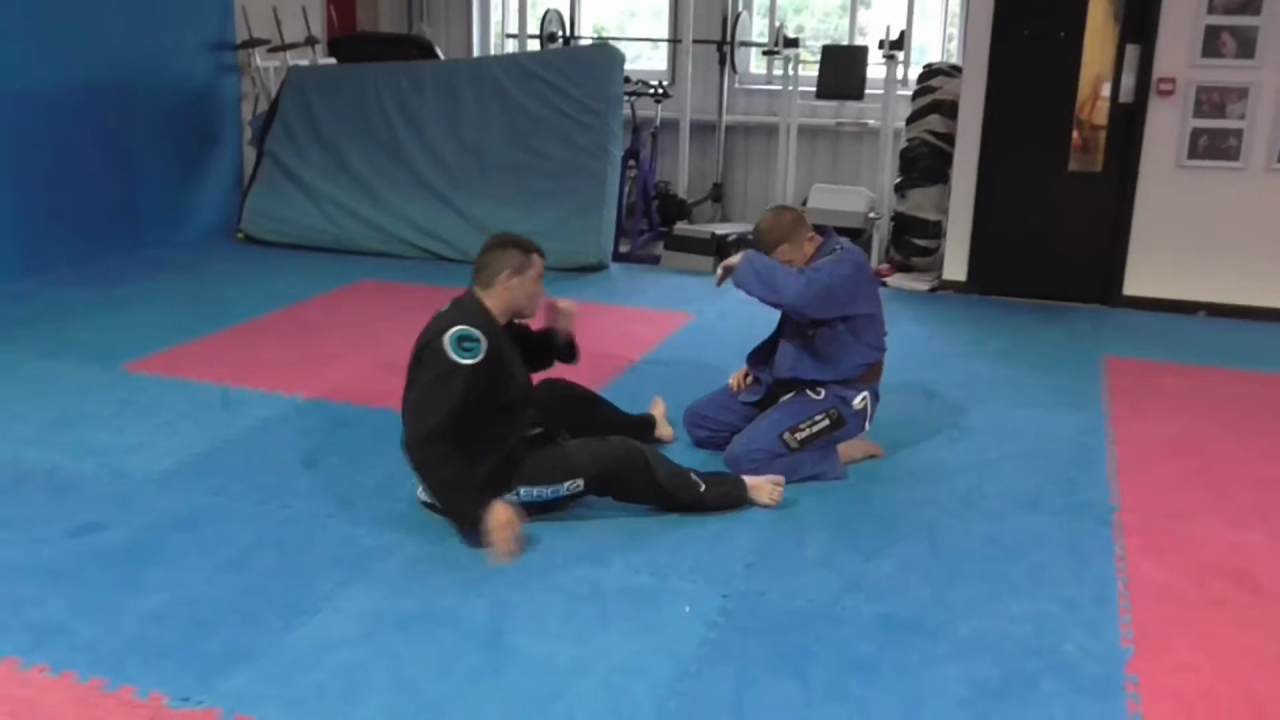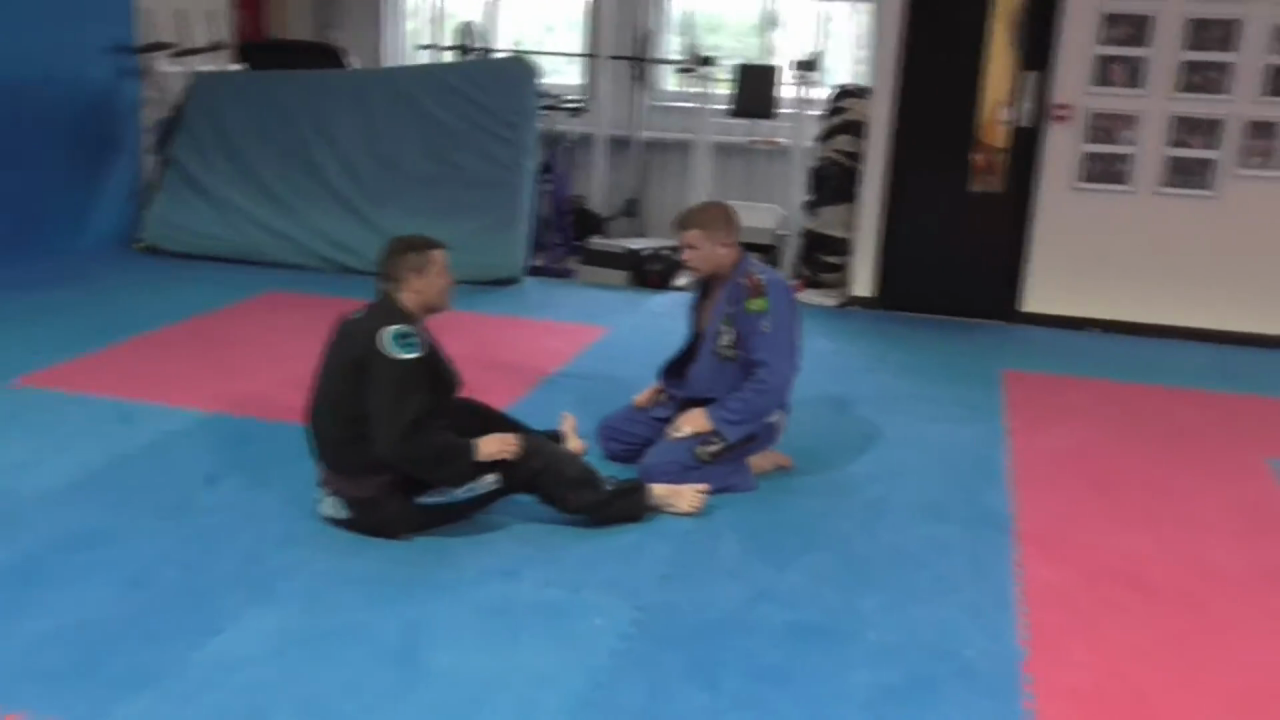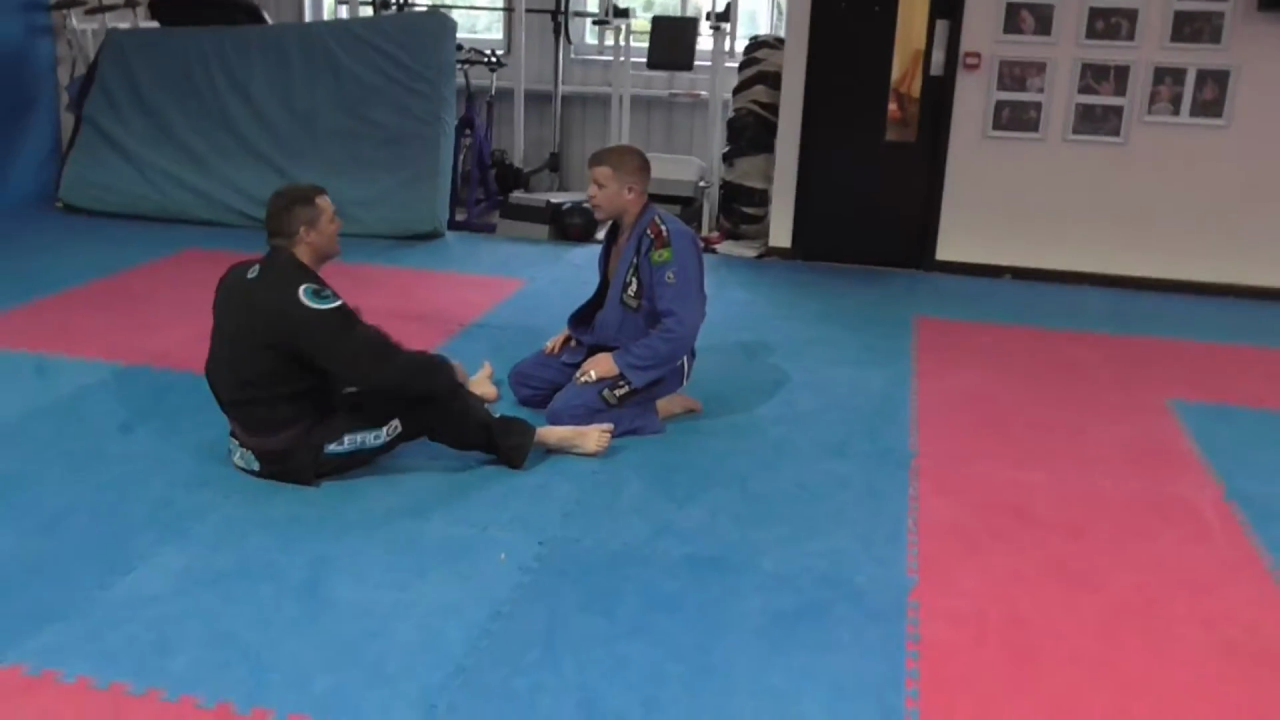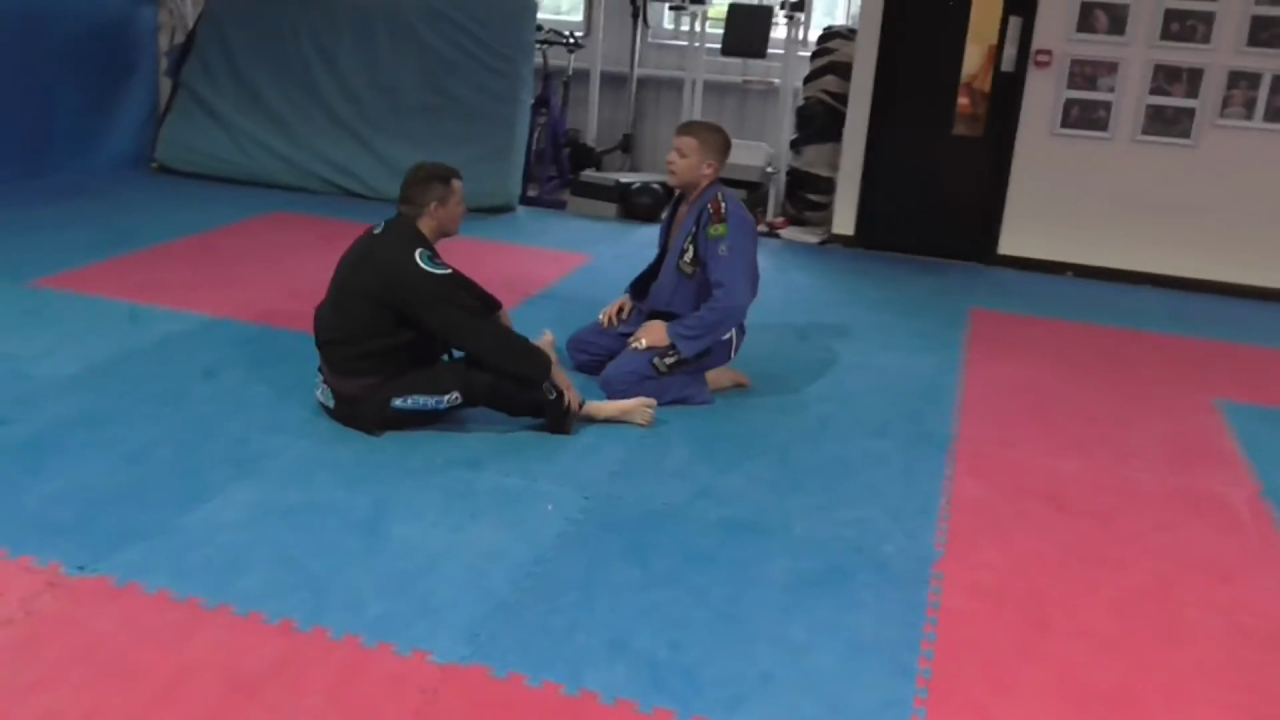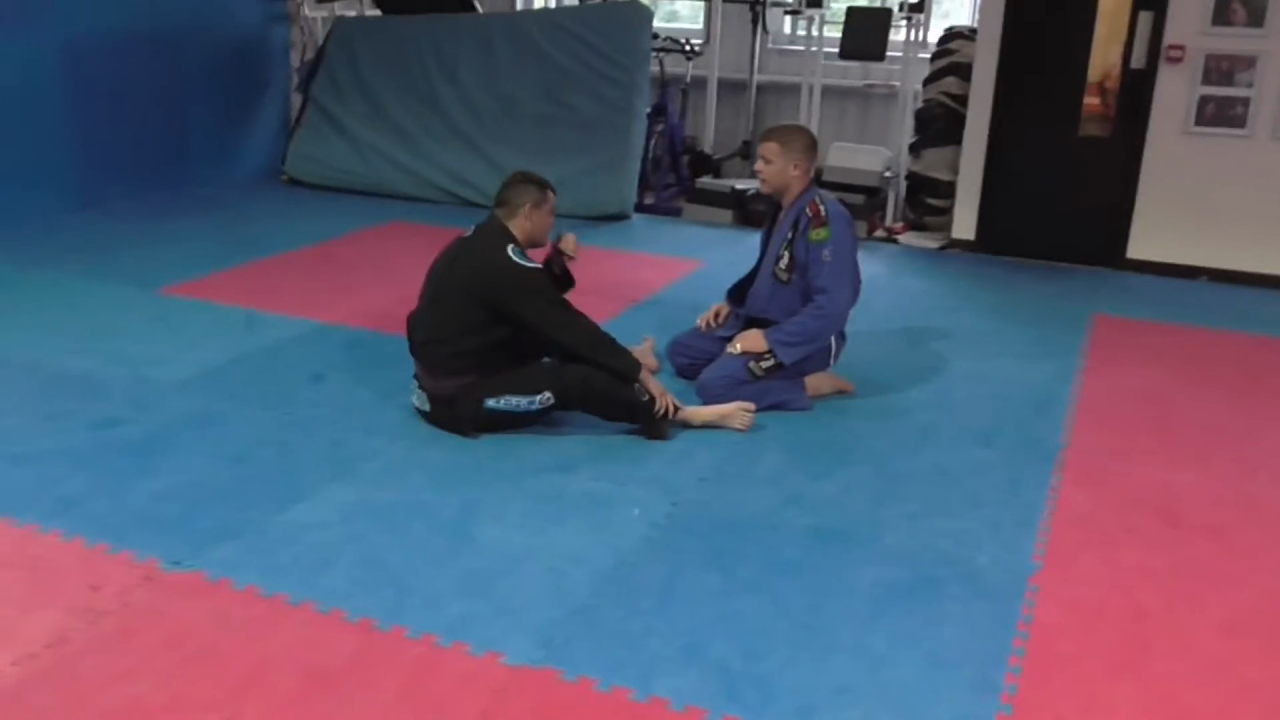
dt=1s
person 1, frame 1
left shoulder: (475, 313)
right shoulder: (467, 340)
left elbow: (519, 359)
right elbow: (424, 440)
left wrist: (557, 335)
right wrist: (481, 508)
left hip: (485, 449)
right hip: (477, 481)
left knee: (558, 394)
right knee: (616, 460)
left ankle: (645, 427)
right ankle: (734, 491)
person 1, frame 2
left shoulder: (365, 320)
right shoulder: (398, 339)
right elbow: (402, 443)
right wrist: (473, 451)
left hip: (352, 473)
right hip: (385, 495)
left knee: (465, 415)
right knee: (524, 459)
left ankle: (553, 443)
right ankle: (644, 499)
person 1, frame 3
left shoulder: (242, 276)
right shoulder: (302, 298)
right elbow: (381, 363)
right wrist: (445, 371)
left hip: (255, 427)
right hip: (292, 446)
left knee: (385, 370)
right knee: (424, 403)
left ankle: (459, 393)
right ankle: (540, 437)
person 1, frame 4
left shoulder: (389, 236)
right shoulder: (410, 265)
left elbow: (452, 287)
right elbow: (476, 331)
left wrist: (495, 310)
right wrist: (549, 369)
left hip: (349, 373)
right hip: (365, 398)
right knee: (483, 378)
right ankle: (579, 408)
person 1, frame 5
left shoulder: (480, 243)
right shoulder: (503, 260)
left elbow: (537, 303)
right elbow: (567, 325)
left wrist: (557, 264)
right wrist: (638, 372)
left hip: (441, 380)
right hip: (461, 399)
left knee: (556, 345)
right knee: (577, 380)
left ankle: (621, 362)
right ankle: (680, 414)
person 2, frame 1
left shoulder: (845, 263)
right shoulder: (798, 265)
left elbow: (798, 293)
left wrist: (747, 262)
right wrist: (756, 364)
left hip: (837, 394)
right hip: (791, 381)
left knee: (744, 457)
right knee: (699, 420)
left ankle: (844, 450)
right ankle: (803, 437)
person 2, frame 2
left shoulder: (766, 291)
right shoulder: (711, 282)
left elbow: (773, 379)
left wrist: (715, 417)
right wrist: (666, 383)
left hip: (742, 415)
right hip: (696, 398)
left knee: (658, 468)
right knee: (613, 433)
left ankle: (753, 461)
right ankle: (714, 449)
person 2, frame 3
left shoulder: (670, 240)
right shoulder: (618, 229)
left elbow: (681, 327)
left wrist: (620, 361)
right wrist: (577, 328)
left hip: (650, 361)
right hip: (605, 345)
left knee: (565, 413)
right knee: (523, 379)
left ankle: (661, 405)
person 2, frame 4
left shoulder: (726, 217)
right shoulder: (683, 200)
left elbow: (732, 300)
left wrist: (674, 333)
right wrist: (633, 296)
left hip: (703, 332)
right hip: (659, 315)
left knee: (618, 380)
right knee: (581, 347)
left ankle: (711, 378)
right ankle: (679, 365)
person 2, frame 5
left shoulder: (826, 220)
right shoulder: (785, 209)
left elbow: (832, 307)
left wrist: (771, 339)
right wrist: (732, 303)
left hip: (802, 339)
right hip: (761, 322)
left knee: (716, 385)
right knee: (681, 352)
left ankle: (812, 383)
right ankle: (772, 373)
